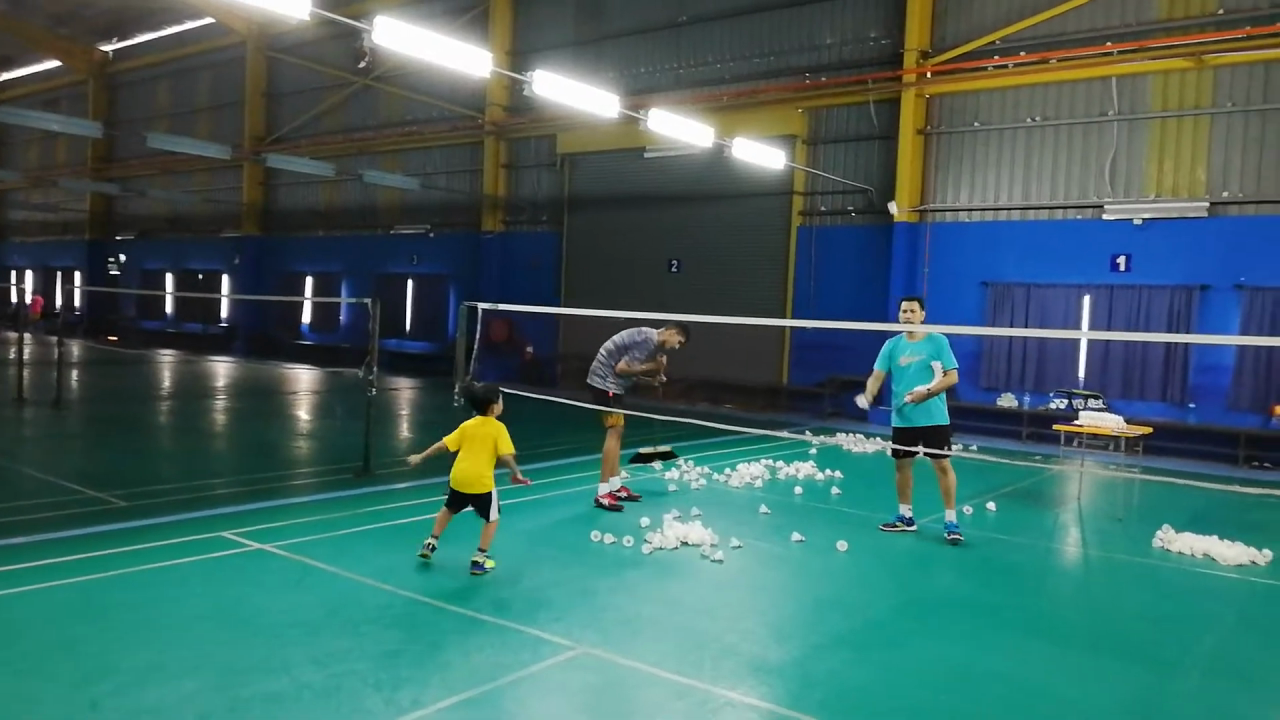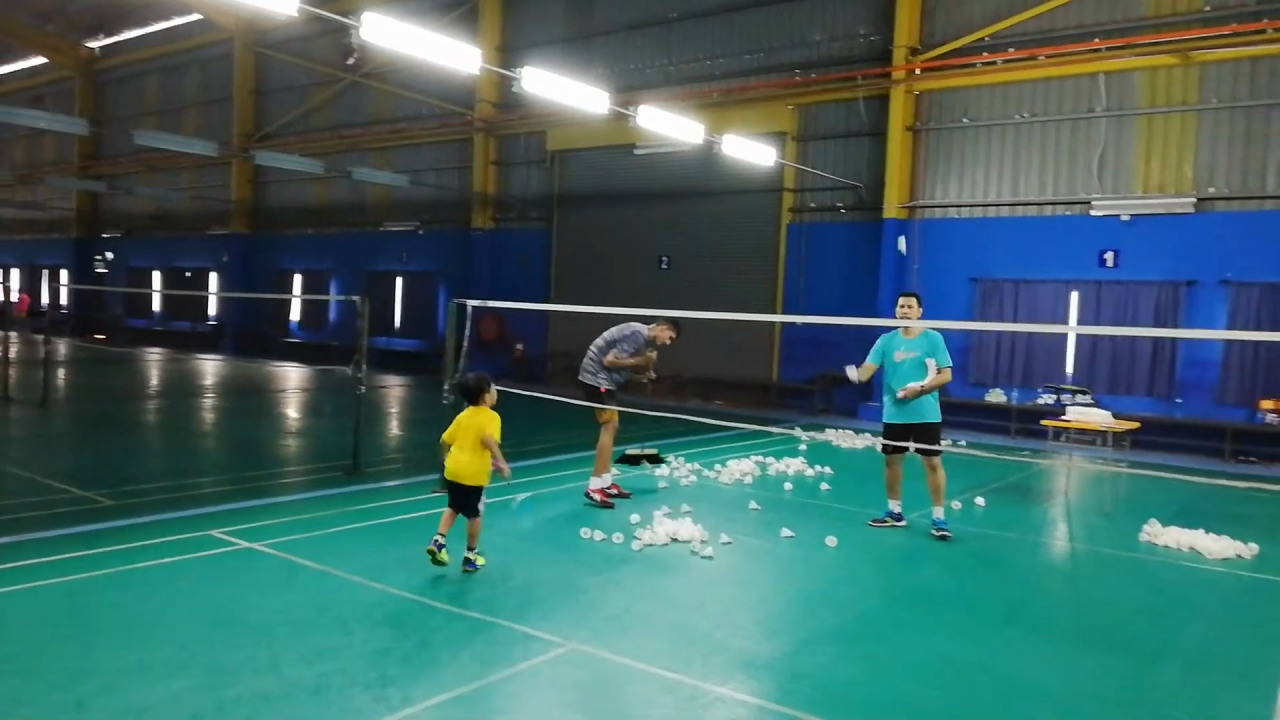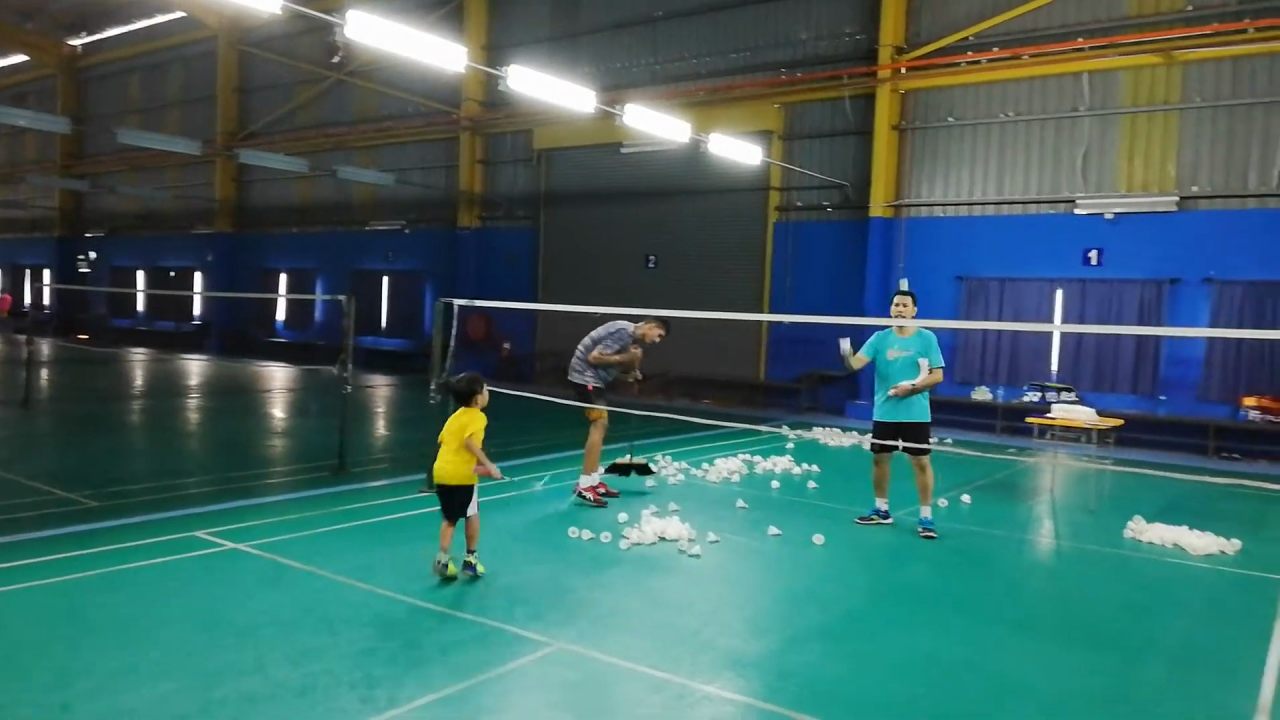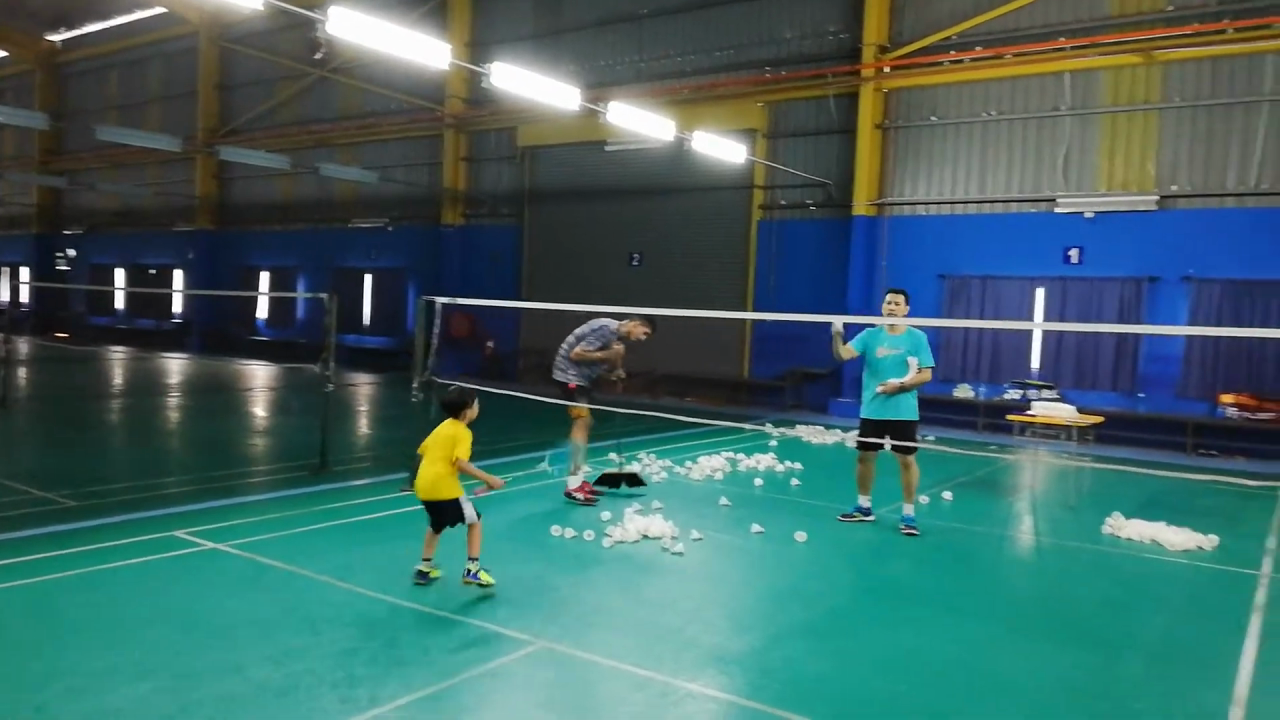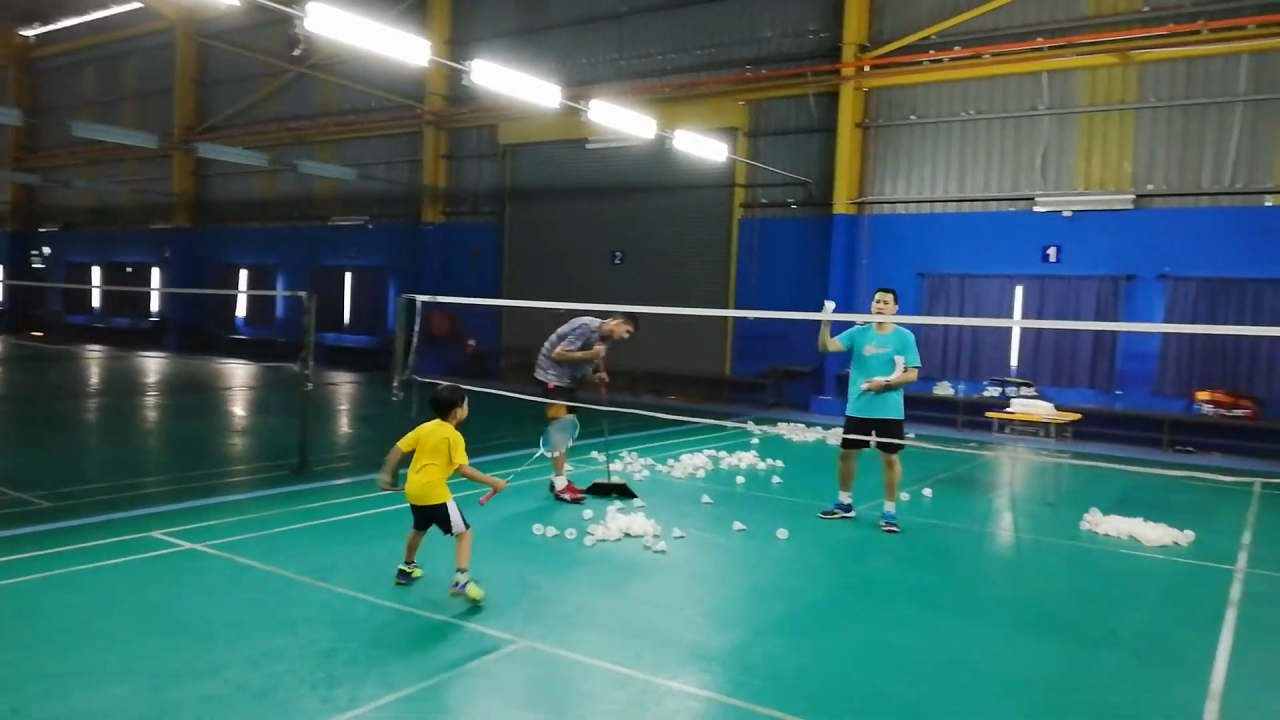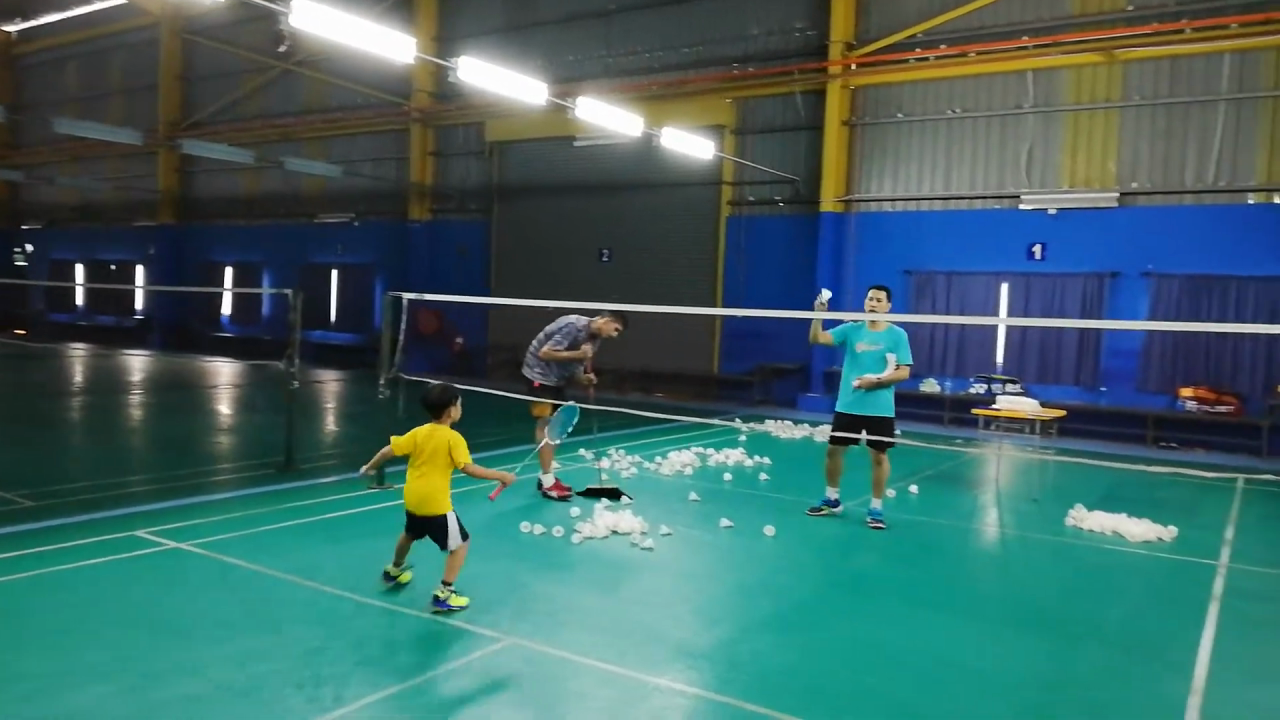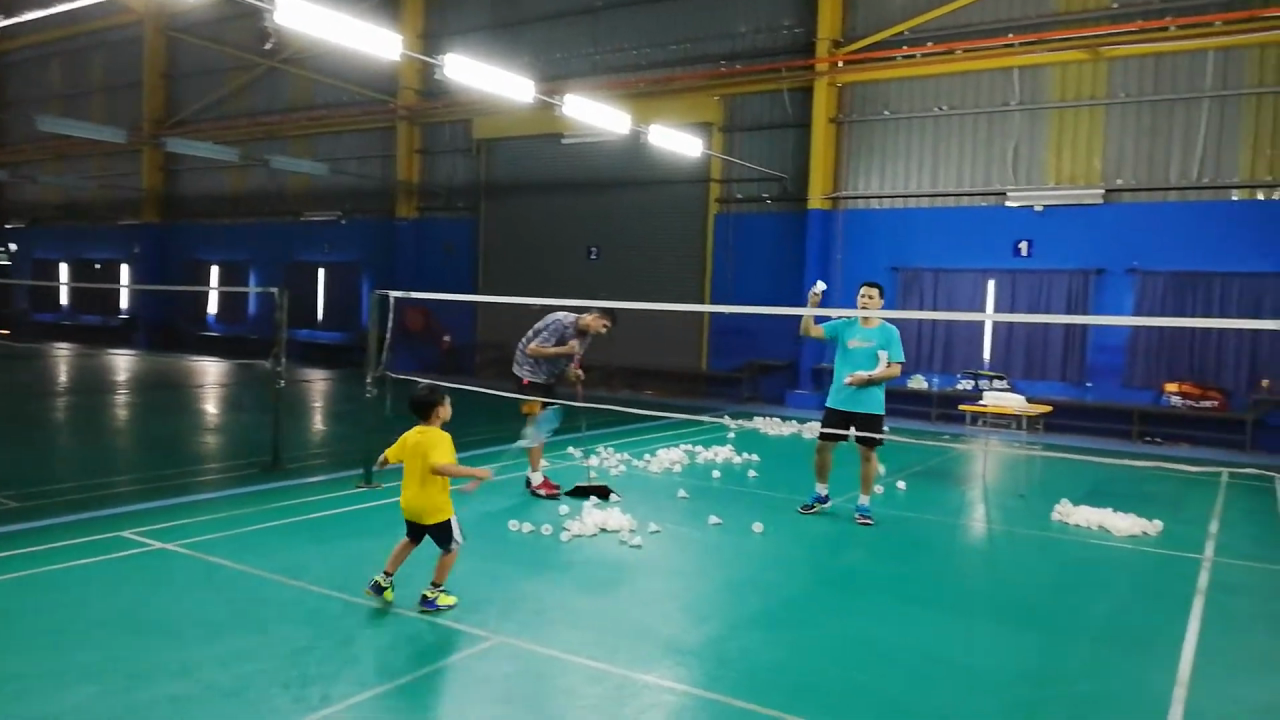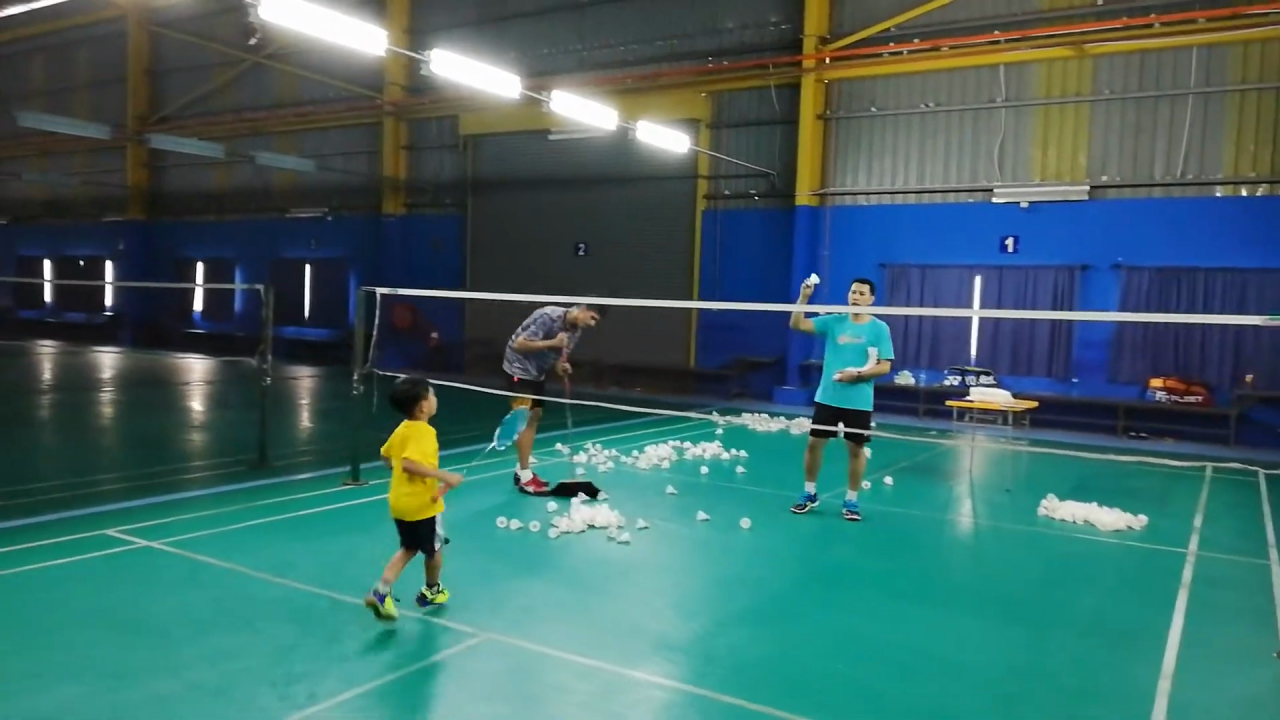
dt=0.1s
person 1, frame 1
left shoulder: (938, 342)
right shoulder: (892, 345)
left elbow: (952, 377)
right elbow: (877, 376)
left wrist: (927, 393)
right wrist: (867, 395)
left hip: (934, 417)
right hip: (902, 418)
left knee: (942, 465)
right knee: (902, 465)
left ankle: (951, 521)
right ankle: (905, 516)
person 1, frame 2
left shoulder: (933, 339)
right shoulder: (887, 340)
left elbow: (946, 375)
right elbow: (867, 370)
left wrist: (920, 389)
right wrist: (856, 374)
left hip: (926, 414)
right hip: (894, 414)
left knee: (932, 462)
right knee: (892, 460)
left ankle: (939, 518)
right ankle: (894, 512)
person 1, frame 3
left shoulder: (927, 338)
right shoulder: (880, 338)
left elbow: (938, 375)
right elbow: (857, 363)
left wrist: (911, 387)
right wrist: (847, 357)
left hip: (916, 414)
right hip: (884, 412)
left knee: (921, 462)
right knee: (880, 459)
left ankle: (926, 517)
right ankle: (881, 510)
person 1, frame 4
left shoulder: (917, 338)
right shoulder: (870, 335)
left elbow: (926, 375)
right elbow: (842, 354)
left wrist: (899, 385)
right wrist: (837, 337)
left hip: (904, 412)
right hip: (872, 410)
left knee: (906, 460)
right knee: (864, 456)
left ankle: (908, 514)
right ankle: (864, 507)
person 1, frame 5
left shoulder: (904, 337)
right shoulder: (858, 333)
left elbow: (912, 374)
right elbow: (827, 347)
left wrist: (885, 383)
right wrist: (825, 325)
left hip: (890, 410)
right hip: (857, 408)
left knee: (890, 458)
right knee: (847, 454)
left ankle: (889, 511)
right ankle: (844, 503)
person 1, frame 6
left shoulder: (897, 335)
right shoulder: (851, 330)
left elbow: (904, 372)
right elbow: (816, 339)
left wrist: (876, 380)
right wrist: (818, 314)
left hip: (880, 408)
right hip: (847, 405)
left knee: (879, 456)
right knee: (834, 450)
left ankle: (875, 508)
right ankle: (831, 498)
person 1, frame 7
left shoulder: (889, 332)
right shoulder: (843, 326)
left elbow: (895, 370)
right elbow: (807, 332)
left wrist: (867, 377)
right wrist: (812, 306)
left hip: (870, 405)
right hip: (838, 401)
left knee: (868, 453)
right knee: (823, 446)
left ankle: (863, 505)
right ankle: (821, 494)
person 1, frame 8
left shoulder: (879, 328)
right shoulder: (833, 322)
left elbow: (885, 366)
right elbow: (796, 324)
left wrist: (857, 374)
right wrist: (804, 297)
left hip: (859, 401)
right hip: (827, 397)
left knee: (856, 449)
right knee: (814, 443)
left ankle: (851, 500)
right ankle: (809, 494)
person 2, frame 1
left shoulder: (467, 426)
right shoulder: (499, 428)
left elbow: (443, 444)
right elbow: (506, 456)
left wrist: (421, 456)
right wrist: (516, 473)
left hip: (458, 480)
right hip: (482, 483)
left knee: (448, 509)
right knee: (492, 519)
left ankle: (431, 543)
right ankle: (479, 559)
person 2, frame 2
left shoulder: (462, 416)
right shoulder: (491, 417)
left elbow: (446, 440)
right elbow: (489, 441)
left wrist: (451, 457)
right wrist: (501, 463)
left hip: (452, 470)
right hip: (473, 474)
left knee: (453, 507)
right knee: (475, 515)
left ankle: (439, 540)
right ankle: (470, 556)
person 2, frame 3
left shoulder: (455, 416)
right shoulder: (477, 417)
right elbow: (469, 441)
right wrist: (487, 464)
left hip: (441, 473)
right hip: (460, 475)
left knee: (450, 518)
right knee: (471, 516)
left ankle: (443, 559)
right ankle: (470, 558)
person 2, frame 4
left shoulder: (442, 427)
right shoulder: (463, 433)
left elbow: (423, 452)
right elbow: (461, 463)
right wrist: (487, 478)
left hip: (424, 487)
right hip: (445, 489)
left knee: (437, 526)
right knee: (475, 522)
left ankle: (425, 568)
right ankle: (472, 568)
person 2, frame 5
left shoulder: (425, 428)
right shoulder: (454, 436)
left elbow: (398, 449)
right elbow: (464, 469)
left wrist: (386, 473)
right wrist: (493, 482)
left hip: (413, 490)
right hip: (433, 493)
left knee: (419, 528)
right knee: (464, 532)
left ankle: (406, 568)
right ankle: (461, 580)
person 2, frame 6
left shoulder: (417, 433)
right shoulder: (453, 438)
left elbow: (390, 450)
right elbow: (468, 468)
left wrist: (370, 466)
right wrist: (501, 476)
left hip: (413, 499)
right hip: (435, 503)
left knee: (411, 533)
right knee: (460, 544)
left ankle: (395, 570)
right ankle: (443, 594)
person 2, frame 7
left shoulder: (410, 436)
right shoulder: (441, 438)
left elbow: (385, 459)
right elbow: (439, 466)
left wrist: (379, 466)
right wrist: (476, 473)
left hip: (410, 505)
right hip: (435, 509)
left knee: (411, 539)
right knee: (452, 546)
left ankle: (383, 581)
right ankle: (432, 594)
person 2, frame 8
left shoulder: (401, 430)
right shoulder: (425, 432)
left elbow: (385, 455)
right elbow: (409, 463)
right wrist: (445, 477)
left hip: (399, 504)
right hip: (422, 505)
left knee: (408, 549)
right knee: (434, 549)
left ankle: (380, 593)
right ankle: (430, 592)
person 3, frame 1
left shoulder: (650, 340)
right shoulder: (647, 341)
right elbow: (621, 369)
left wrist: (651, 379)
right wrist: (651, 366)
left hip: (610, 383)
right hip: (605, 382)
left knee: (617, 431)
right knee: (614, 431)
left ankle: (615, 486)
right ankle: (602, 493)
person 3, frame 2
left shoulder: (644, 339)
right shoulder: (637, 335)
right elbow: (609, 360)
left wrist: (641, 375)
right wrist: (639, 361)
left hip: (604, 380)
right hip: (596, 377)
left knee: (610, 428)
right knee: (609, 427)
left ankle: (606, 483)
right ankle: (594, 487)
person 3, frame 3
left shoulder: (633, 338)
right shoulder: (623, 332)
right elbow: (594, 357)
left wrist: (628, 375)
right wrist: (625, 358)
left hip: (593, 378)
right hip: (585, 376)
left knee: (599, 426)
right knee: (599, 424)
left ankle: (594, 482)
right ankle: (584, 485)
person 3, frame 4
left shoulder: (619, 338)
right shoulder: (606, 329)
right elbow: (576, 354)
left wrist: (613, 373)
right wrist: (608, 354)
left hip: (583, 378)
right hip: (569, 374)
left knee: (585, 425)
right knee: (581, 423)
left ankle: (578, 480)
right ankle: (573, 485)
person 3, frame 5
left shoulder: (604, 338)
right shoulder: (586, 328)
right elbow: (557, 354)
left wrist: (596, 376)
right wrist: (589, 355)
left hip: (566, 378)
right hip: (551, 374)
left ankle: (560, 480)
right ankle: (559, 485)
person 3, frame 6
left shoulder: (594, 339)
right shoulder: (573, 326)
left elbow: (576, 365)
right elbow: (544, 353)
left wrist: (585, 378)
right wrist: (577, 354)
left hip: (557, 378)
right hip: (539, 373)
right knee: (545, 422)
left ankle: (547, 477)
right ankle: (547, 483)
person 3, frame 7
left shoulder: (584, 336)
right shoulder: (560, 323)
left elbow: (565, 362)
right elbow: (531, 350)
left wrist: (573, 374)
right wrist: (564, 350)
left hip: (547, 375)
right hip: (529, 370)
right knee: (535, 420)
left ankle: (535, 475)
right ankle: (536, 481)
person 3, frame 8
left shoulder: (575, 331)
right shoulder: (549, 318)
left elbow: (559, 356)
right elbow: (519, 344)
left wrist: (563, 367)
right wrist: (553, 342)
left hip: (537, 372)
right hip: (519, 367)
left knee: (535, 416)
right knee: (525, 418)
left ankle: (523, 472)
right ankle: (525, 477)
